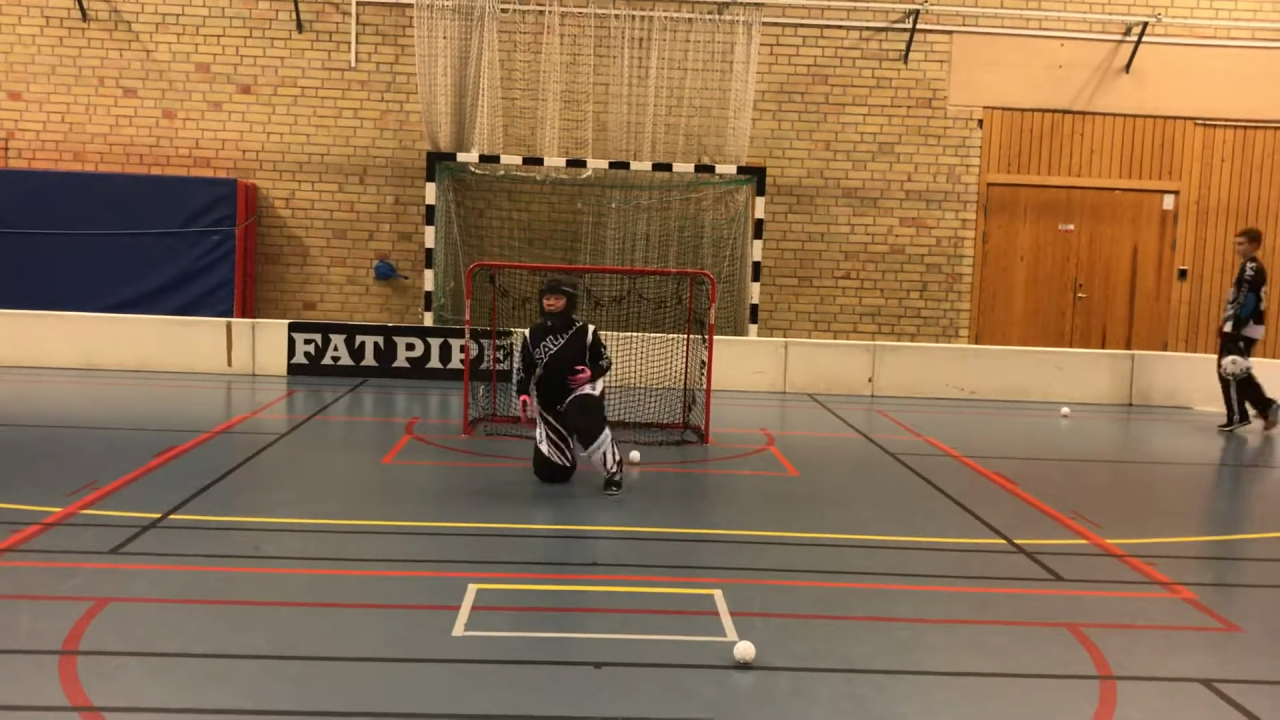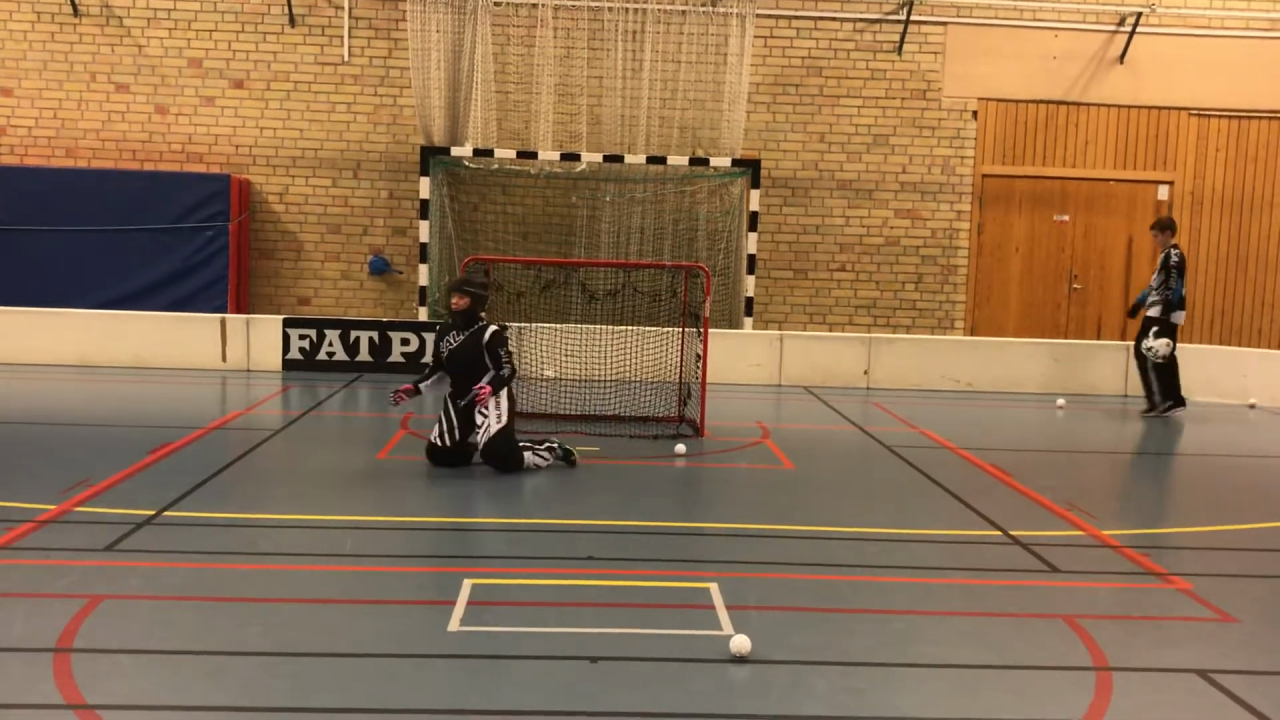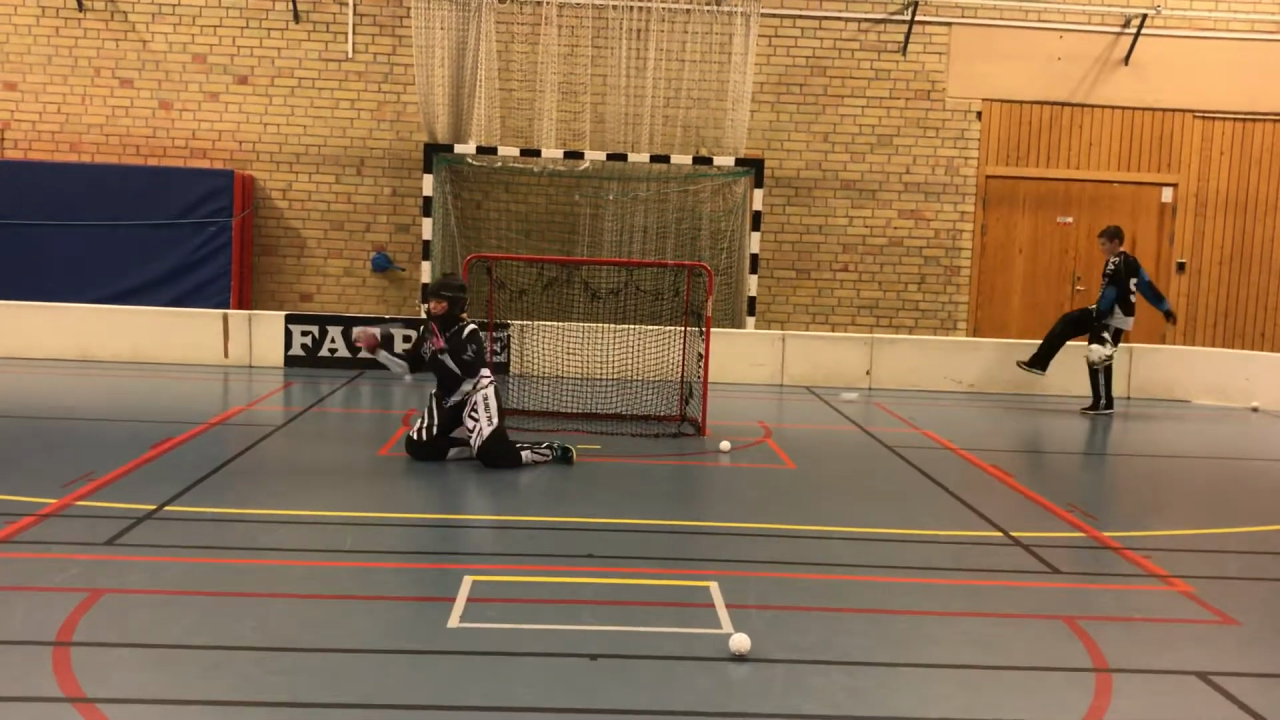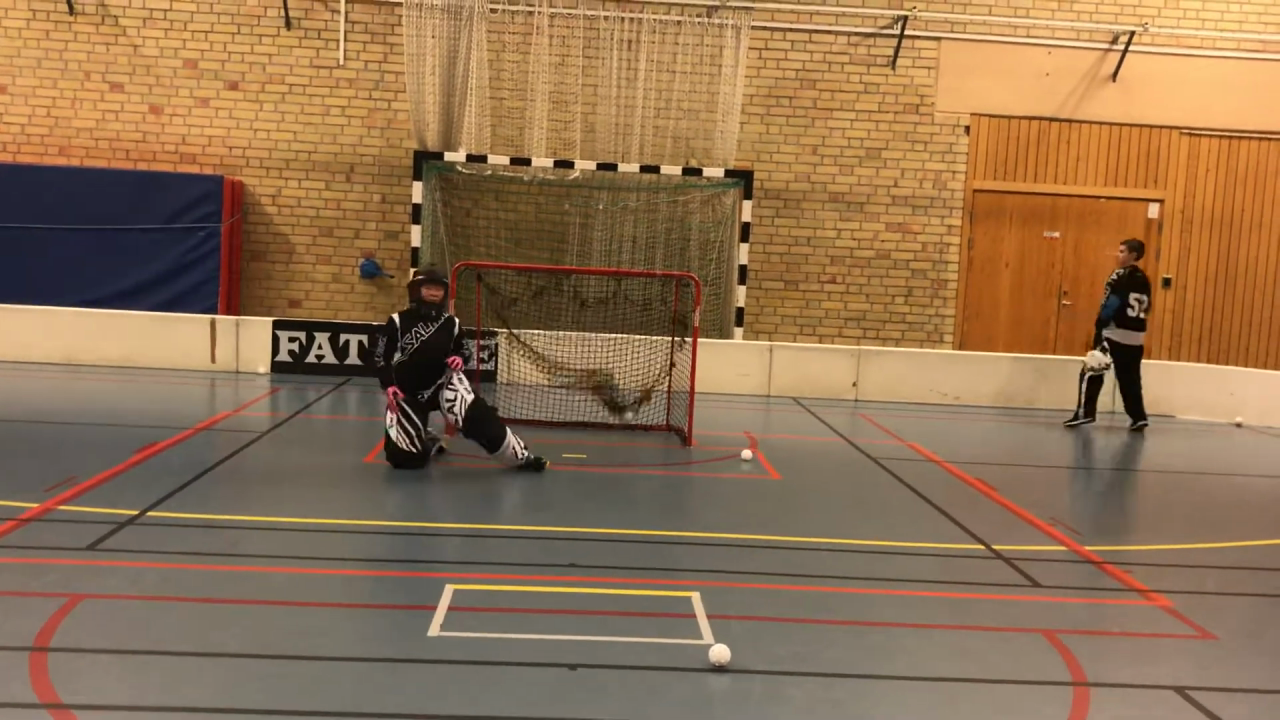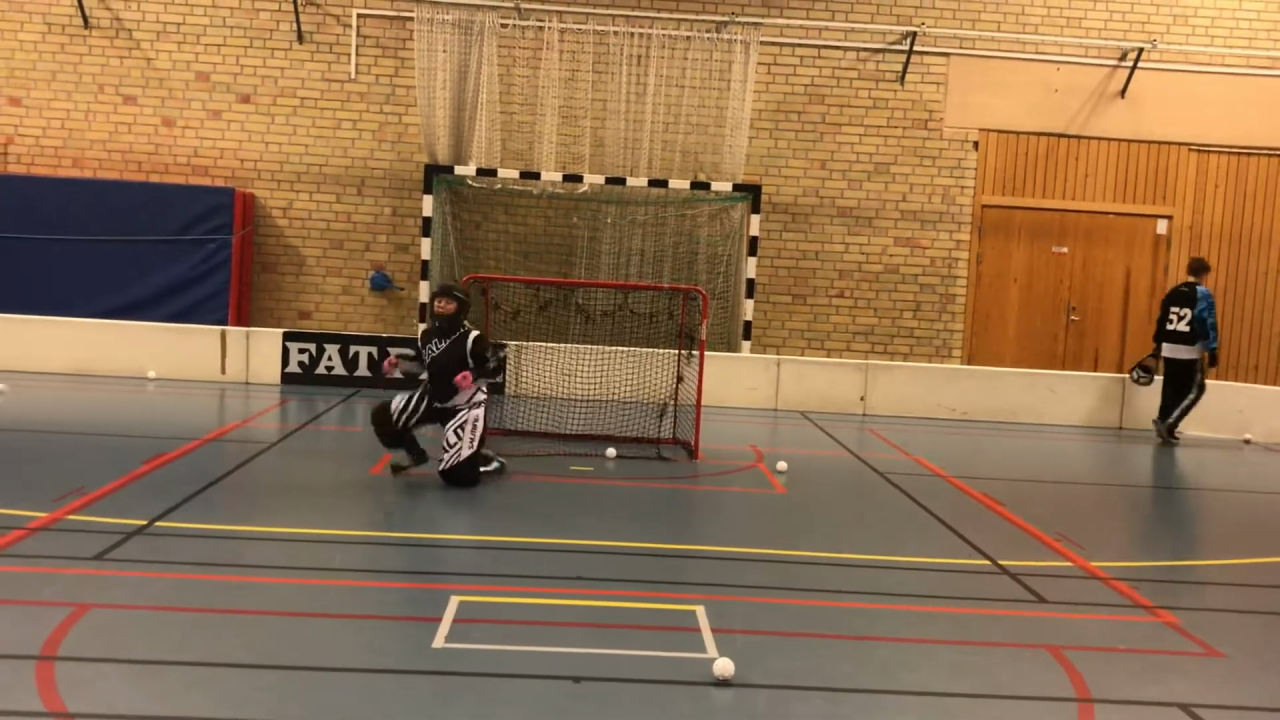
dt=0.7s
person 1, frame 1
left shoulder: (585, 332)
right shoulder: (532, 335)
left elbow: (605, 361)
right elbow: (526, 371)
left wrist: (591, 373)
right wrist: (524, 394)
left hip: (580, 391)
right hip: (549, 404)
left knee: (586, 414)
right knee: (551, 472)
left ankle: (613, 471)
right ankle: (568, 449)
person 1, frame 2
left shoulder: (490, 333)
right shoulder: (444, 331)
left elbow: (508, 370)
right elbow: (437, 368)
left wrist: (491, 388)
right wrist: (415, 388)
left hip: (490, 397)
right hip: (459, 400)
left knee: (500, 455)
right knee: (438, 454)
left ankle: (553, 450)
right ankle: (489, 448)
person 1, frame 3
left shoulder: (469, 333)
right shoulder: (428, 330)
left elbow: (471, 371)
right elbow: (409, 366)
left wrist: (443, 349)
right wrist: (377, 349)
left hip: (476, 396)
right hip: (445, 398)
left knee: (495, 454)
right knee: (417, 448)
left ankle: (553, 451)
right ankle: (472, 443)
person 1, frame 4
left shoulder: (451, 323)
right shoulder: (398, 321)
left elbow: (461, 350)
right elbow: (381, 357)
left wrist: (458, 358)
right wrist: (388, 386)
left hip: (444, 383)
right hip: (407, 393)
left knee: (478, 417)
right knee: (402, 457)
left ankle: (522, 457)
right ankle: (430, 444)
person 1, frame 5
left shoulder: (472, 338)
right shoulder: (426, 335)
left elbow: (494, 366)
left wrist: (472, 376)
right wrist: (398, 361)
left hip: (464, 405)
right hip: (431, 398)
left knee: (459, 475)
right knee: (382, 417)
left ankle: (489, 462)
right ankle: (415, 454)
person 2, frame 1
left shoulder: (1250, 268)
right shoulder: (1250, 267)
left elbow: (1246, 300)
left wrist: (1235, 330)
right wrist: (1226, 324)
left hip: (1242, 328)
right hip: (1242, 327)
left ankle: (1237, 417)
person 2, frame 2
left shoulder: (1174, 255)
right shoulder: (1167, 254)
left elbow: (1174, 288)
left wrist: (1165, 317)
right wrist: (1138, 302)
left hip: (1164, 314)
right hip: (1158, 313)
left knee: (1144, 351)
right knee: (1165, 358)
left ankle: (1158, 399)
right ankle: (1174, 400)
person 2, frame 3
left shoulder: (1114, 264)
right shoulder: (1132, 262)
left elbow: (1108, 294)
right elbow: (1147, 286)
left wrist: (1097, 320)
right wrist: (1165, 308)
left hip: (1113, 318)
right hip: (1112, 315)
left knee: (1100, 358)
right knee: (1068, 321)
left ankle: (1103, 403)
right ankle: (1038, 362)
person 2, frame 4
left shoulder: (1120, 275)
right shoulder: (1145, 279)
left elbow: (1111, 304)
left wrist: (1099, 328)
left hip: (1115, 332)
right hip: (1137, 335)
left knee: (1093, 371)
right knee: (1130, 379)
left ankle: (1084, 413)
right ankle: (1138, 418)
person 2, frame 5
left shoulder: (1172, 293)
right shoulder: (1203, 294)
left elbow: (1161, 321)
right elbow: (1208, 323)
left wrist: (1158, 346)
right wrist: (1213, 349)
left hip: (1169, 348)
right hip: (1190, 350)
left knee: (1171, 390)
right knee: (1194, 389)
left ankle: (1167, 428)
right ankle: (1167, 422)
